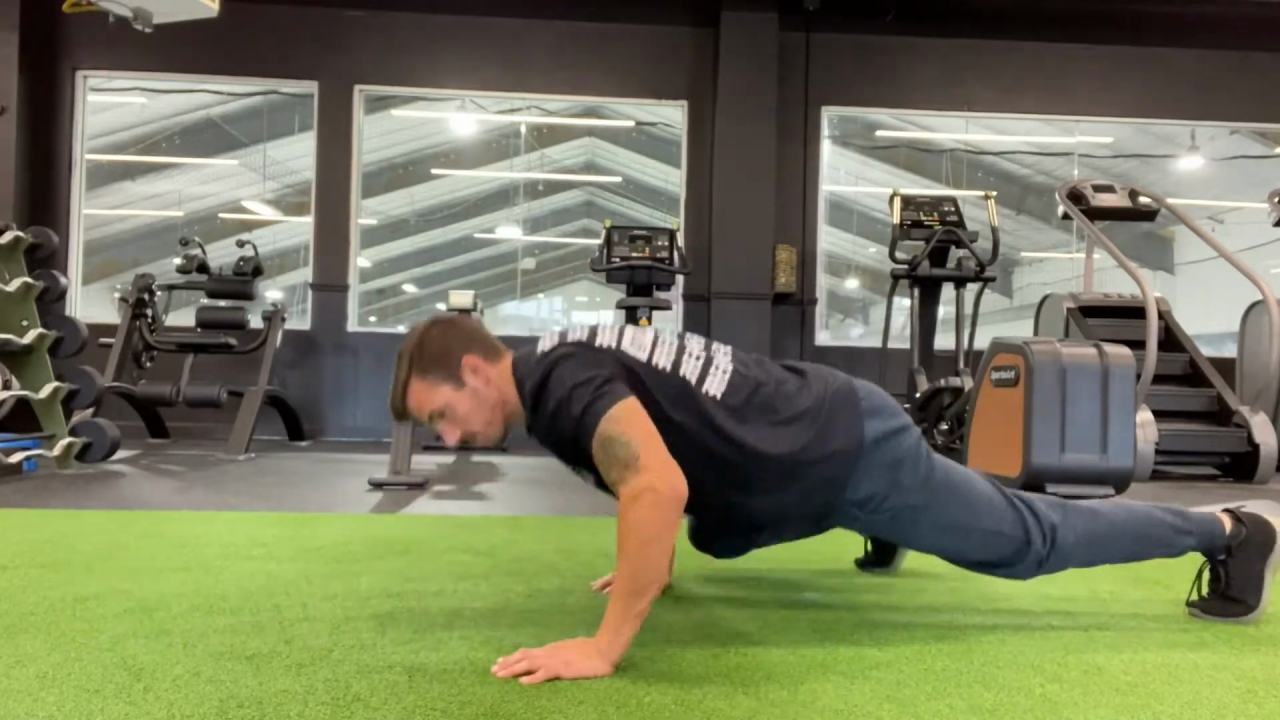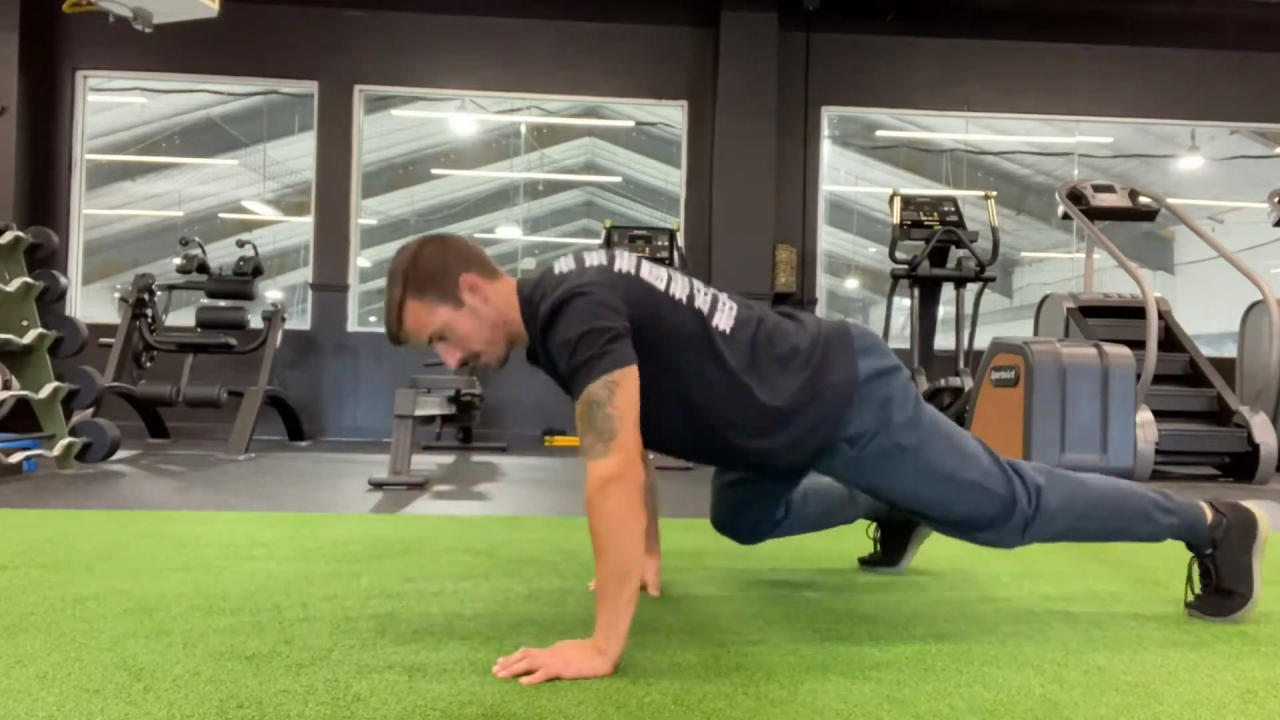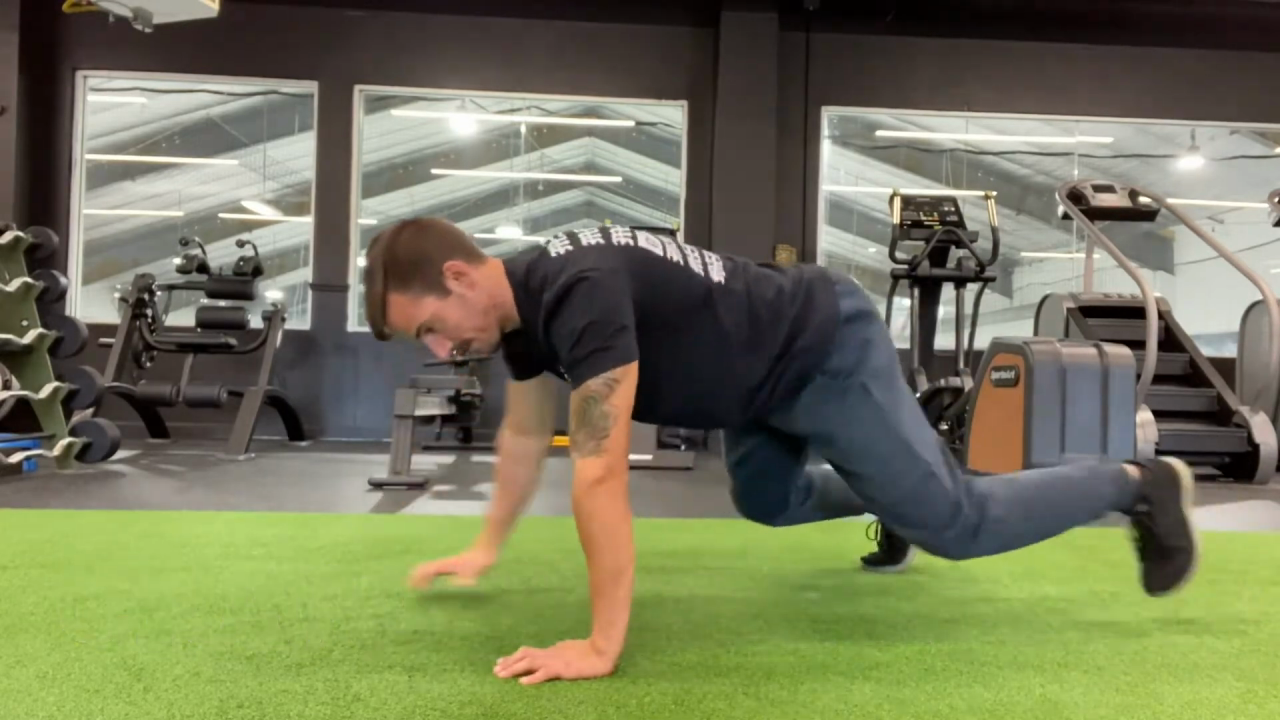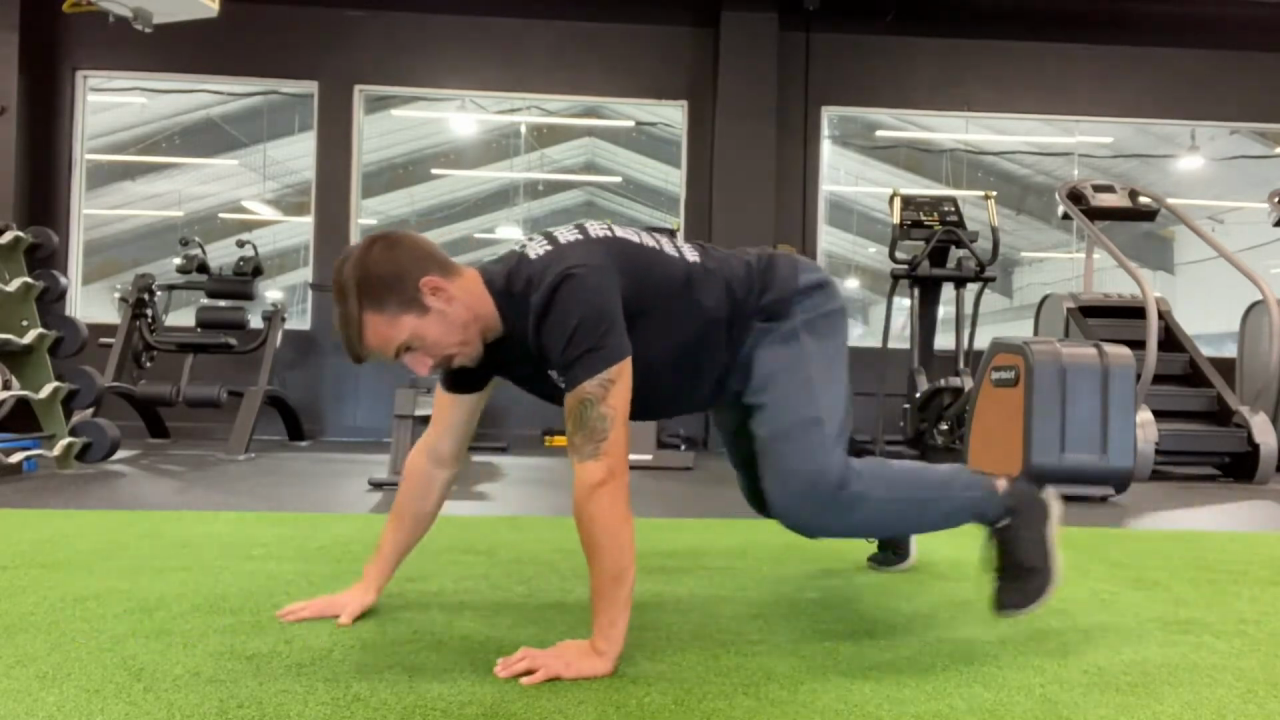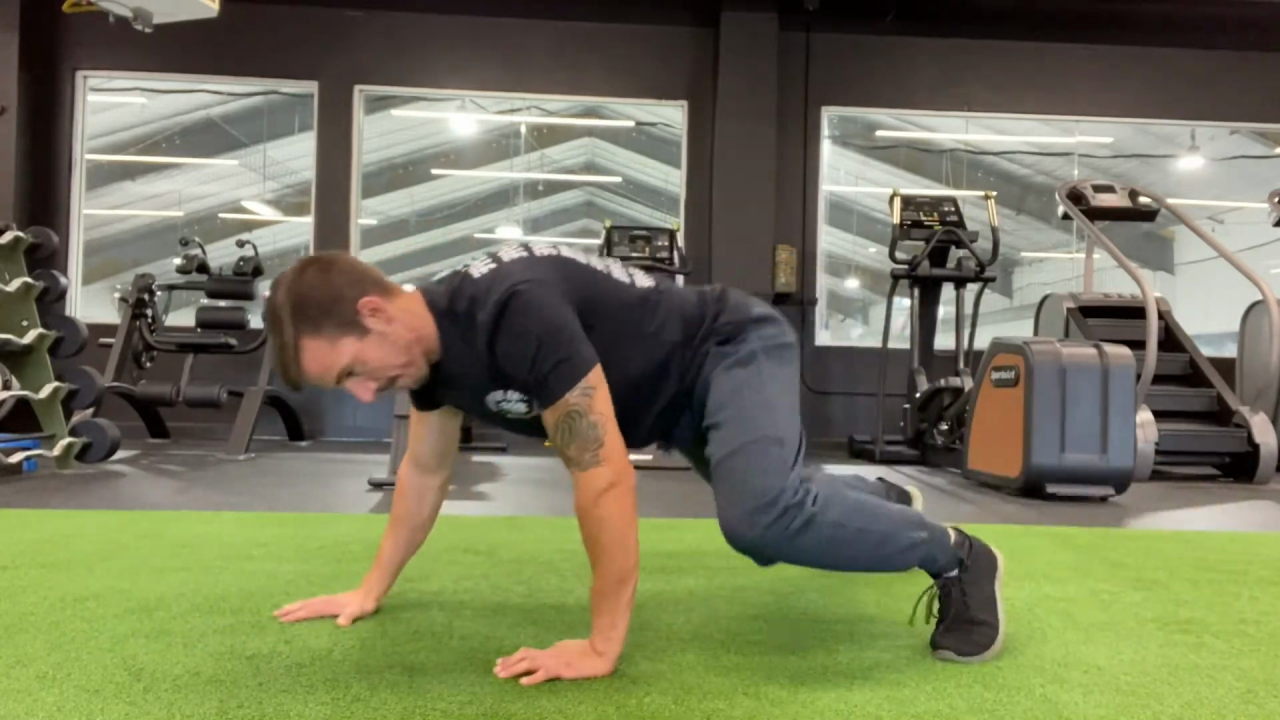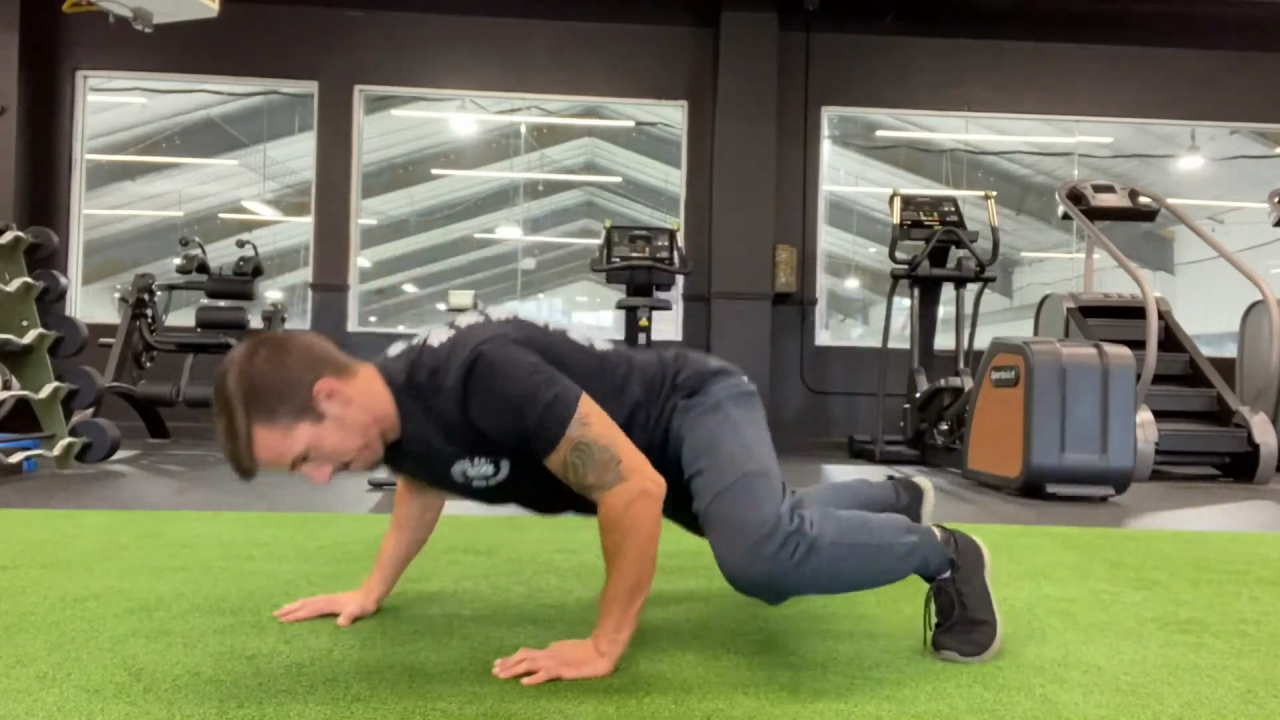
dt=0.2s
person 1, frame 1
left shoulder: (559, 385)
right shoulder: (561, 365)
left elbow: (660, 487)
left wrist: (605, 645)
right wrist: (651, 558)
left hip: (850, 450)
right hip: (817, 412)
left knee: (1026, 538)
right knee: (717, 531)
right ankle: (892, 525)
person 1, frame 2
left shoulder: (570, 315)
right shoulder: (563, 301)
left elbow: (612, 470)
right elbow: (633, 438)
left wrist: (603, 643)
right wrist: (645, 550)
left hip: (845, 399)
right hip: (806, 390)
left knee: (1008, 506)
right knee: (741, 519)
left ankle: (1210, 523)
right ankle: (892, 506)
person 1, frame 3
left shoulder: (576, 294)
right shoulder: (523, 304)
left elbow: (600, 472)
right elbow: (522, 429)
left wrist: (601, 644)
right wrist: (487, 546)
left hip: (825, 348)
right hip: (771, 361)
left knee: (954, 518)
right knee: (769, 498)
left ankle: (1138, 487)
right ankle: (879, 496)
person 1, frame 4
left shoulder: (566, 293)
right shoulder: (473, 319)
left elbow: (599, 476)
right elbow: (436, 455)
left wrist: (604, 646)
right wrist: (369, 584)
left hip: (788, 312)
right hip: (722, 350)
left knee: (812, 490)
right knee: (777, 494)
left ankle: (1003, 504)
right ankle: (899, 507)
person 1, frame 5
left shoulder: (513, 311)
right shoulder: (426, 339)
left elbow: (603, 481)
right elbow: (425, 470)
left wrist: (602, 646)
right wrist: (370, 590)
left hip: (737, 348)
right hip: (683, 388)
left knee: (760, 516)
right knee: (767, 503)
left ankle: (951, 556)
right ankle: (887, 501)
person 1, frame 6
left shoulder: (479, 375)
right shoulder: (391, 412)
left elbow: (633, 491)
right elbow: (422, 487)
left wrist: (603, 646)
right wrist: (370, 590)
left hip: (697, 403)
right hip: (659, 441)
left knee: (762, 554)
right knee: (765, 531)
left ankle: (941, 555)
right ankle: (897, 499)
